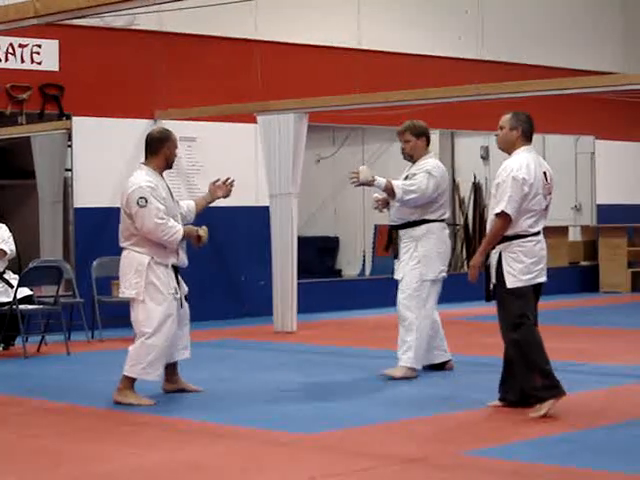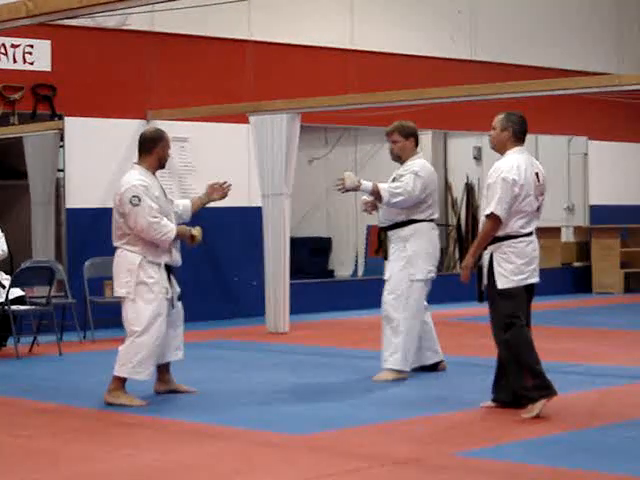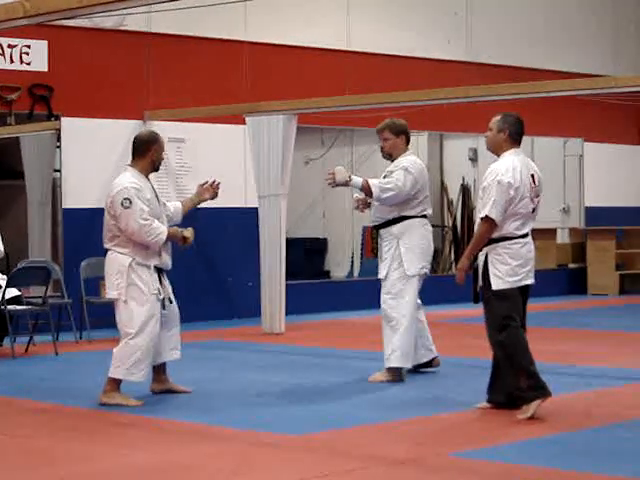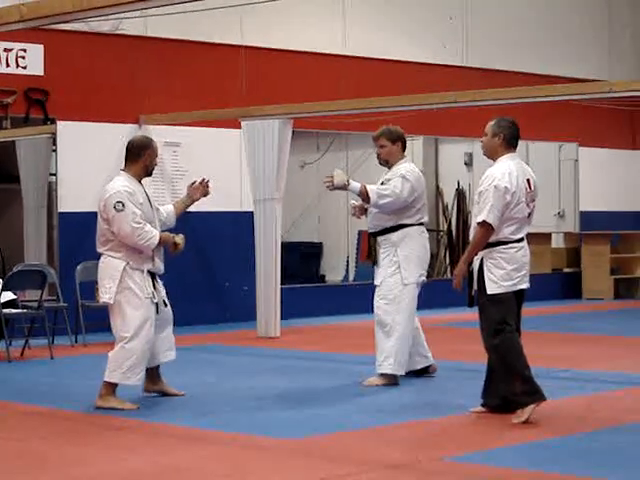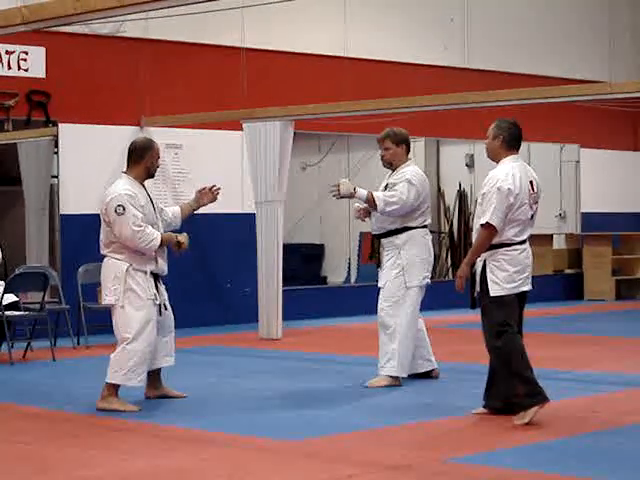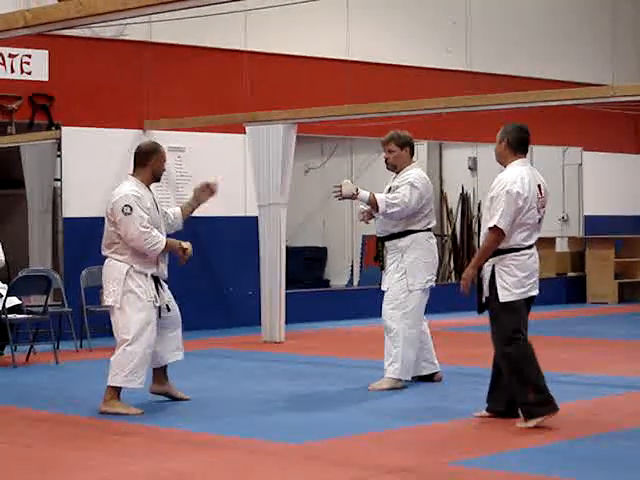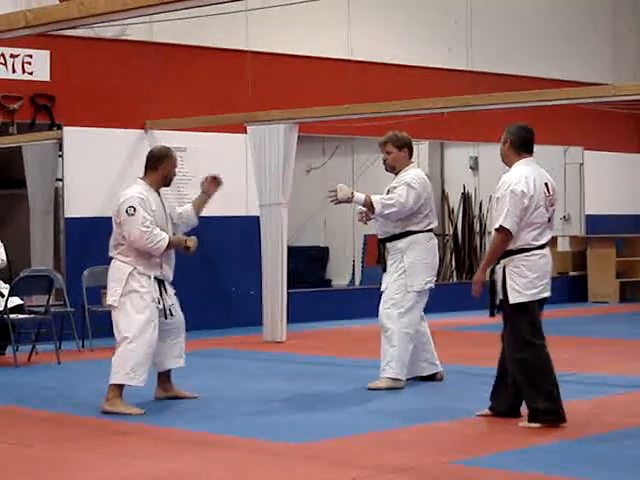
dt=0.2s
person 1, frame 1
left shoulder: (515, 166)
right shoulder: (539, 164)
left elbow: (504, 218)
left wrist: (480, 254)
left hip: (514, 254)
right hip: (530, 249)
left knee: (518, 327)
right knee: (519, 325)
left ankle: (545, 389)
right ankle: (516, 393)
person 1, frame 2
left shoulder: (505, 167)
right shoulder: (533, 165)
left elbow: (494, 219)
left wrist: (471, 255)
left hip: (506, 254)
right hip: (524, 249)
left knee: (509, 327)
right knee: (513, 325)
left ankle: (537, 390)
right ankle: (509, 394)
person 1, frame 3
left shoulder: (501, 170)
right shoulder: (530, 168)
left elbow: (489, 222)
left wrist: (467, 257)
left hip: (502, 256)
right hip: (520, 251)
left knee: (504, 329)
right knee: (509, 326)
left ankle: (532, 391)
right ankle: (504, 395)
person 1, frame 4
left shoulder: (498, 174)
right shoulder: (525, 172)
left elbow: (486, 226)
left wrist: (464, 262)
left hip: (496, 261)
right hip: (515, 256)
left knee: (499, 333)
right knee: (505, 331)
left ankle: (526, 395)
right ankle: (499, 399)
person 1, frame 5
left shoulder: (501, 176)
right shoulder: (528, 174)
left elbow: (489, 228)
left wrist: (466, 264)
left hip: (499, 263)
right hip: (517, 258)
left knee: (501, 335)
right knee: (505, 333)
left ankle: (529, 397)
right ankle: (501, 401)
person 1, frame 6
left shoulder: (509, 180)
right shoulder: (536, 178)
left elbow: (497, 232)
left wrist: (472, 267)
left hip: (506, 267)
right hip: (523, 262)
left knee: (510, 341)
right knee: (508, 338)
left ankle: (539, 404)
right ankle: (502, 404)
person 1, frame 7
left shoulder: (514, 179)
right shoulder: (543, 177)
left elbow: (504, 233)
left wrist: (482, 269)
left hip: (519, 268)
right hip: (537, 262)
left knee: (526, 343)
right knee: (515, 339)
left ankle: (548, 411)
right ankle: (505, 404)
person 2, frame 1
left shoulder: (155, 182)
right shoulder: (143, 185)
left elbow: (178, 212)
right elbow: (156, 228)
left wrist: (211, 197)
right wrist: (190, 233)
left hip: (161, 266)
right hip: (148, 267)
left knee: (176, 319)
right knee: (156, 329)
left ankle: (172, 379)
right ankle: (125, 389)
person 2, frame 2
left shoulder: (148, 181)
right shoulder: (135, 184)
left elbow: (172, 211)
right elbow: (150, 227)
left wrist: (207, 198)
right wrist: (184, 233)
left hip: (155, 266)
right hip: (140, 266)
left knee: (171, 319)
right knee: (145, 328)
left ankle: (164, 380)
right ankle: (116, 390)
person 2, frame 3
left shoulder: (141, 184)
right shoulder: (127, 186)
left elbow: (164, 214)
right elbow: (141, 229)
left wrist: (198, 198)
right wrist: (176, 235)
left hip: (148, 268)
right hip: (132, 269)
left knee: (166, 319)
right knee: (140, 330)
left ankle: (160, 379)
right ankle: (111, 390)
person 2, frame 4
left shoulder: (134, 188)
right shoulder: (120, 191)
left elbow: (159, 217)
right elbow: (133, 233)
left wrist: (189, 199)
right wrist: (167, 240)
left hip: (141, 272)
right hip: (125, 273)
left knee: (160, 320)
right knee: (135, 334)
left ankle: (153, 380)
right ankle: (106, 394)
person 2, frame 5
left shoulder: (138, 191)
right shoulder: (122, 193)
left elbow: (164, 218)
right elbow: (135, 236)
left wrist: (197, 202)
right wrist: (171, 240)
left hip: (144, 274)
right hip: (129, 275)
left knee: (162, 325)
right knee: (137, 335)
left ankle: (154, 385)
right ankle: (108, 396)
person 2, frame 6
left shoulder: (143, 193)
right shoulder: (128, 195)
left elbow: (167, 221)
right elbow: (142, 238)
left wrist: (195, 201)
right wrist: (176, 246)
left hip: (145, 276)
right hip: (129, 277)
left knee: (168, 320)
right knee: (136, 337)
left ankle: (160, 381)
right ankle: (111, 399)
person 2, frame 7
left shoulder: (154, 197)
right shoulder: (135, 197)
left elbow: (181, 221)
right elbow: (145, 238)
left wrist: (205, 195)
right wrist: (182, 243)
left hip: (152, 277)
right hip: (133, 278)
left knee: (172, 326)
right knee: (138, 336)
left ankle: (165, 386)
right ankle: (113, 398)
person 3, frame 1
left shoulder: (432, 169)
right shoulder: (413, 169)
left elbow: (411, 193)
left wrist: (375, 181)
right wrist: (386, 201)
left hip: (425, 241)
right hip: (413, 241)
left knee: (411, 301)
right knee: (422, 302)
left ankle: (408, 363)
right ankle: (439, 358)
person 3, frame 2
left shoulder: (419, 170)
right shoulder: (405, 170)
left elbow: (399, 195)
left wrist: (361, 186)
right wrist: (375, 203)
left hip: (414, 242)
right hip: (405, 242)
left knee: (398, 302)
right knee: (413, 304)
left ankle: (396, 365)
right ankle: (431, 358)
person 3, frame 3
left shoulder: (410, 166)
right shoulder: (397, 167)
left elbow: (390, 190)
left wrist: (351, 181)
right wrist: (368, 201)
left hip: (408, 239)
right hip: (398, 240)
left knee: (396, 301)
right knee: (406, 300)
left ankle: (395, 365)
right ankle: (425, 355)
person 3, frame 4
left shoulder: (407, 174)
right shoulder: (393, 174)
left elbow: (388, 197)
left wrist: (349, 185)
right wrist: (365, 208)
left hip: (404, 247)
right hip: (393, 247)
left knee: (391, 307)
right knee: (401, 307)
left ankle: (389, 370)
right ankle: (421, 362)
person 3, frame 5
left shoulder: (411, 177)
right shoulder: (395, 176)
left elbow: (395, 203)
left wrist: (356, 193)
right wrist: (368, 210)
left hip: (407, 249)
right hip: (397, 249)
left knee: (393, 309)
right knee: (406, 310)
left ankle: (392, 371)
right ankle: (425, 365)
person 3, frame 6
left shoulder: (414, 179)
right shoulder: (400, 179)
left elbow: (397, 205)
left wrist: (358, 194)
right wrist: (372, 212)
left hip: (411, 252)
right hip: (401, 252)
left knee: (398, 312)
right knee: (411, 314)
left ankle: (396, 374)
right ankle: (428, 369)
person 3, frame 7
left shoulder: (413, 180)
right shoulder: (402, 180)
left elbow: (394, 206)
left wrist: (355, 197)
right wrist: (371, 213)
left hip: (412, 253)
right hip: (405, 253)
left knee: (394, 311)
right knee: (410, 313)
left ankle: (393, 374)
right ankle: (429, 369)
